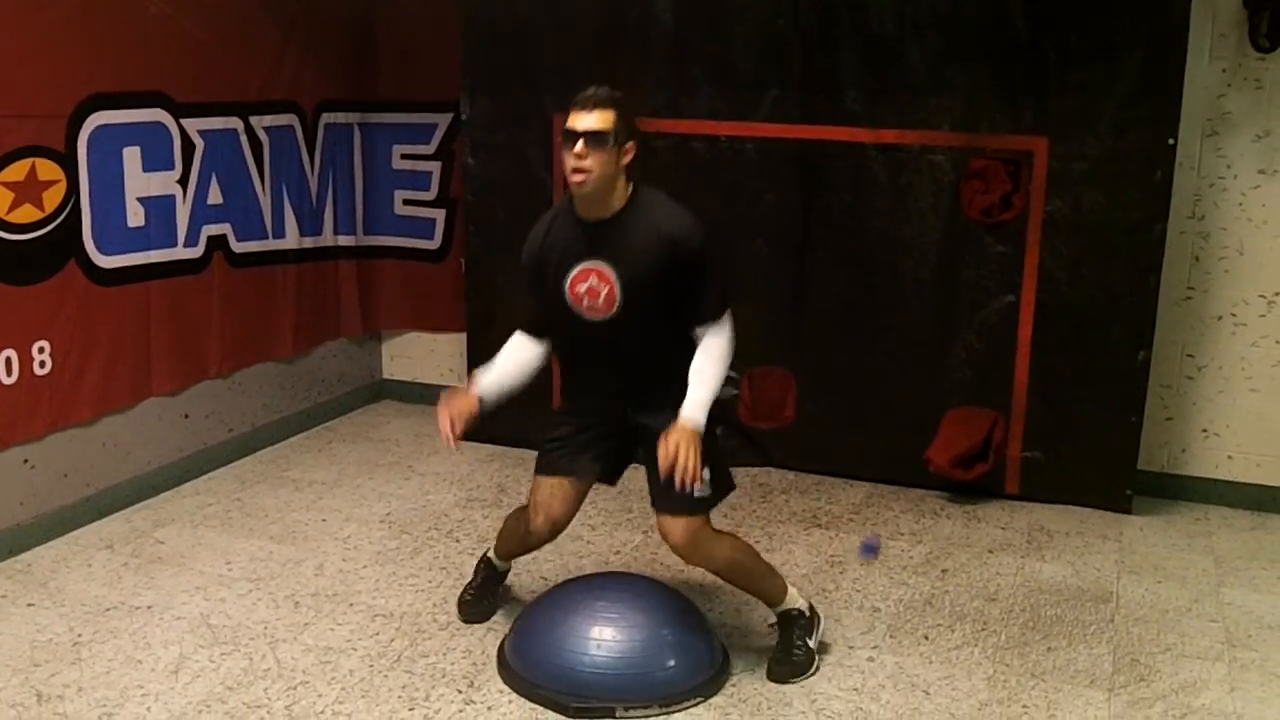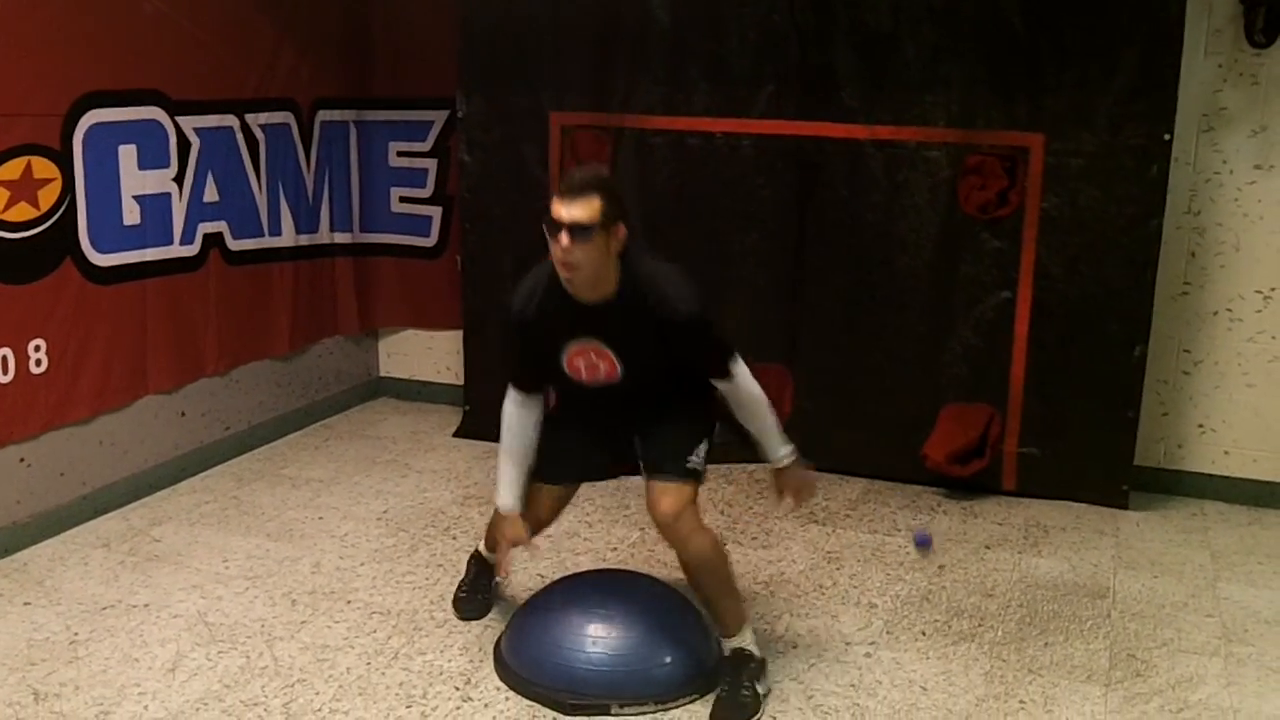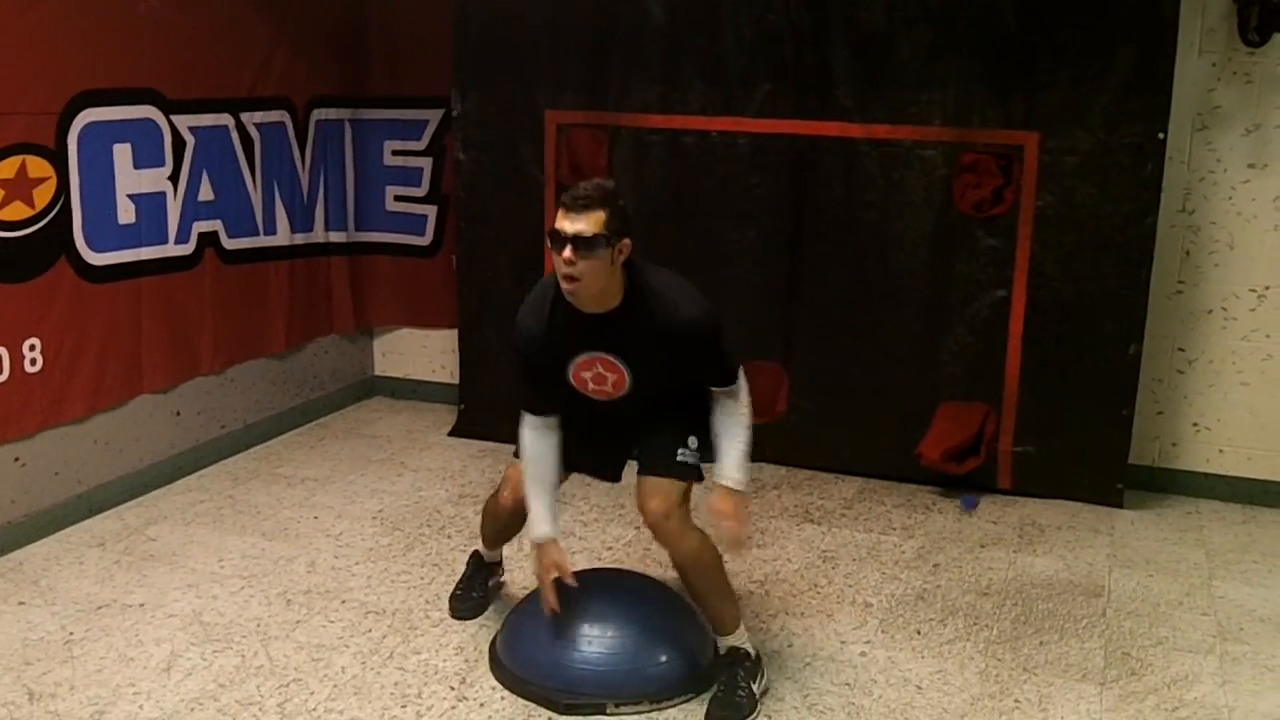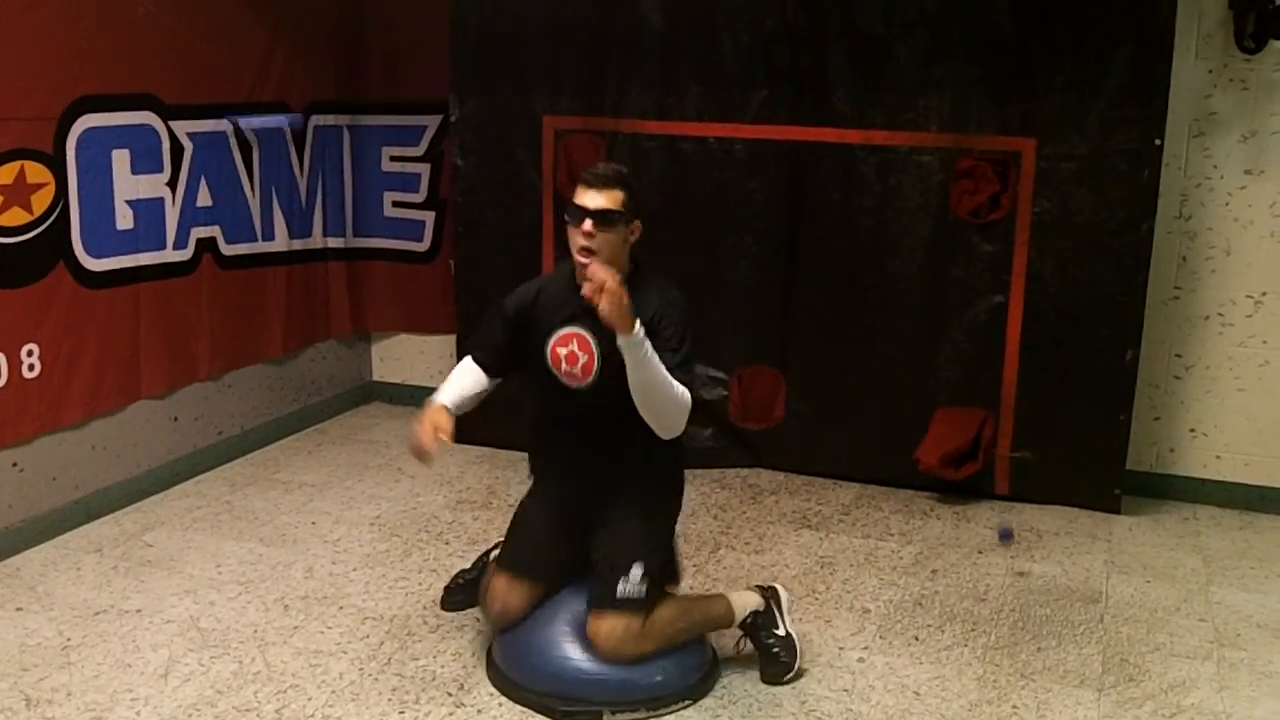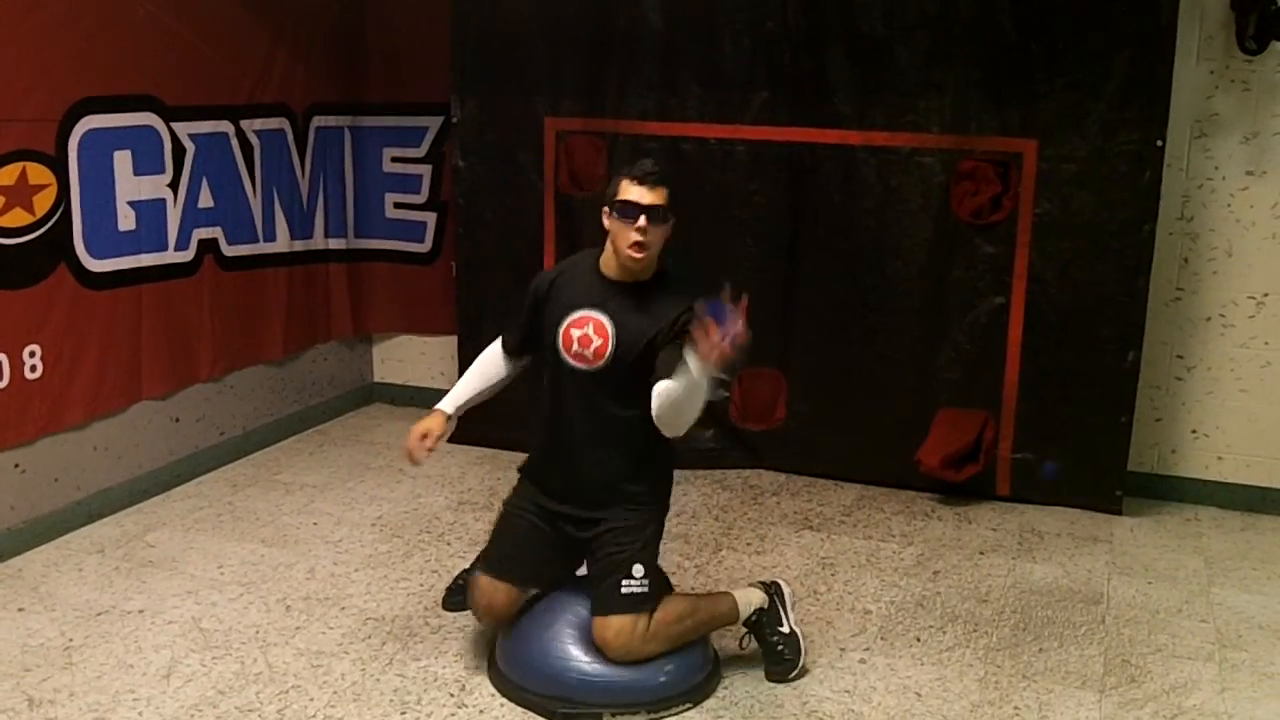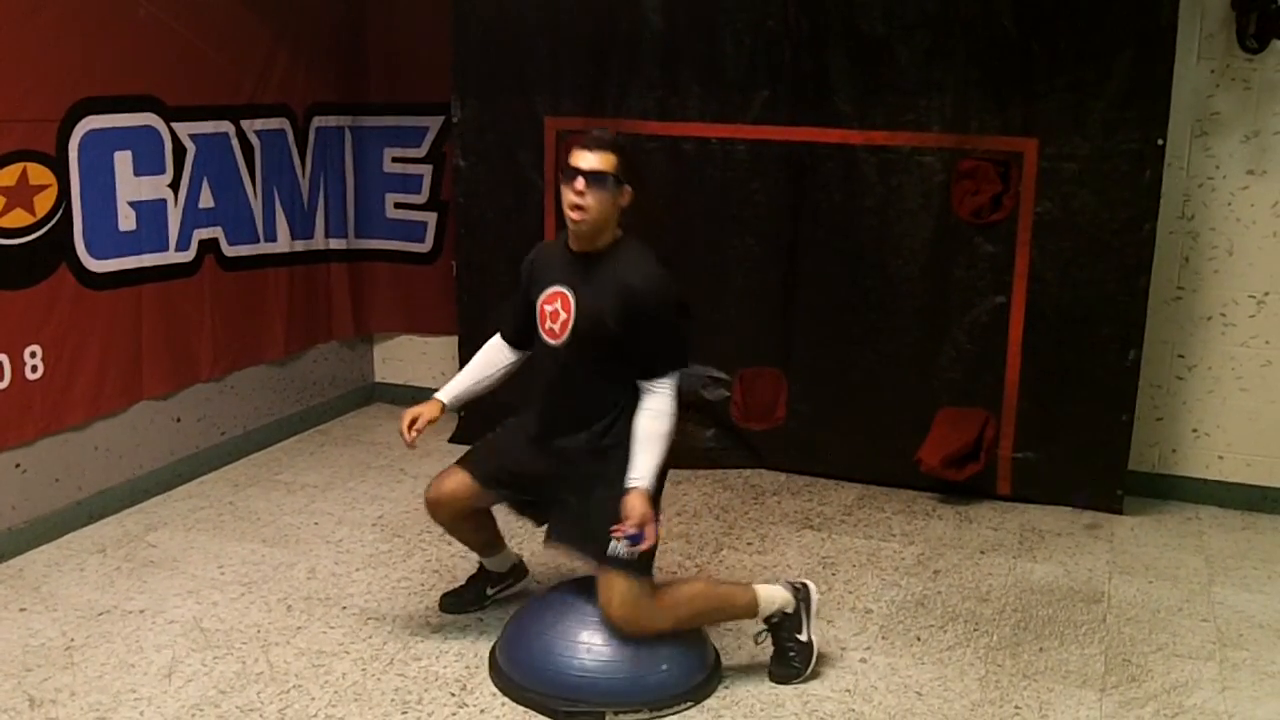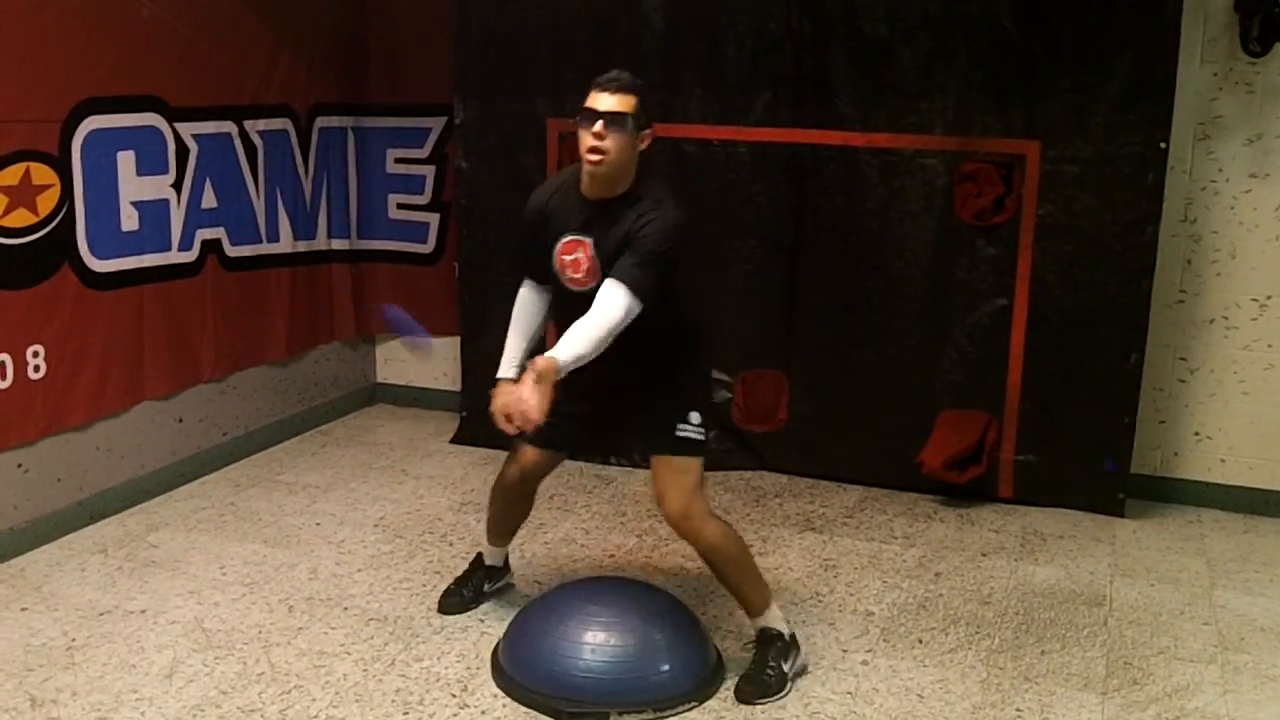
dt=0.3s
person 1, frame 1
left shoulder: (670, 231)
right shoulder: (546, 240)
left elbow: (716, 331)
right elbow: (532, 340)
left wrist: (692, 419)
right wrist: (478, 392)
left hip: (666, 400)
right hip: (589, 397)
left knee: (685, 536)
right knee: (543, 516)
left ankle: (795, 611)
right ankle: (495, 563)
person 1, frame 2
left shoulder: (668, 301)
right shoulder: (534, 302)
left elbow: (732, 379)
right elbow: (525, 400)
left wrist: (783, 457)
right wrist: (507, 503)
left hip: (674, 405)
right hip: (586, 411)
left knee: (672, 512)
right knee: (532, 510)
left ankle: (743, 650)
right ankle: (488, 560)
person 1, frame 3
left shoulder: (678, 310)
right shoulder: (538, 319)
left elbow: (730, 391)
right elbow: (539, 422)
left wrist: (731, 481)
right wrist: (544, 538)
left hip: (666, 414)
right hip: (580, 409)
left knee: (662, 513)
right knee: (511, 498)
left ankle: (739, 651)
right ankle: (487, 562)
person 1, frame 4
left shoulder: (658, 308)
right shoulder: (535, 300)
left elbow: (671, 422)
right elbow: (481, 365)
left wrist: (626, 329)
right wrist: (441, 405)
left hip: (636, 489)
right hip: (561, 482)
left knee: (614, 639)
right knee: (502, 610)
left ankle: (756, 607)
right ankle: (496, 563)
person 1, frame 5
left shoulder: (675, 313)
right shoulder: (558, 282)
left elbow: (672, 419)
right elbow: (507, 353)
left wrist: (701, 368)
right wrist: (445, 410)
left hip: (627, 492)
right hip: (549, 480)
left knee: (621, 639)
right knee: (490, 606)
left ankle: (759, 602)
right ankle: (508, 558)
person 1, frame 6
left shoulder: (641, 282)
right shoulder: (542, 261)
left elbow: (658, 390)
right elbow: (510, 344)
left wrist: (639, 485)
right wrist: (443, 399)
left hip: (612, 452)
right hip: (544, 431)
left knee: (628, 610)
right knee: (444, 497)
left ankle: (782, 602)
right ankle: (502, 569)
person 1, frame 7
left shoulder: (654, 216)
right shoulder: (549, 201)
left elbow: (610, 312)
right elbow: (537, 288)
left wrist: (549, 366)
right wrist: (509, 373)
left hip: (661, 372)
right hip: (579, 366)
left knee: (683, 509)
right knee: (518, 469)
left ankle: (776, 635)
right ankle: (490, 566)
